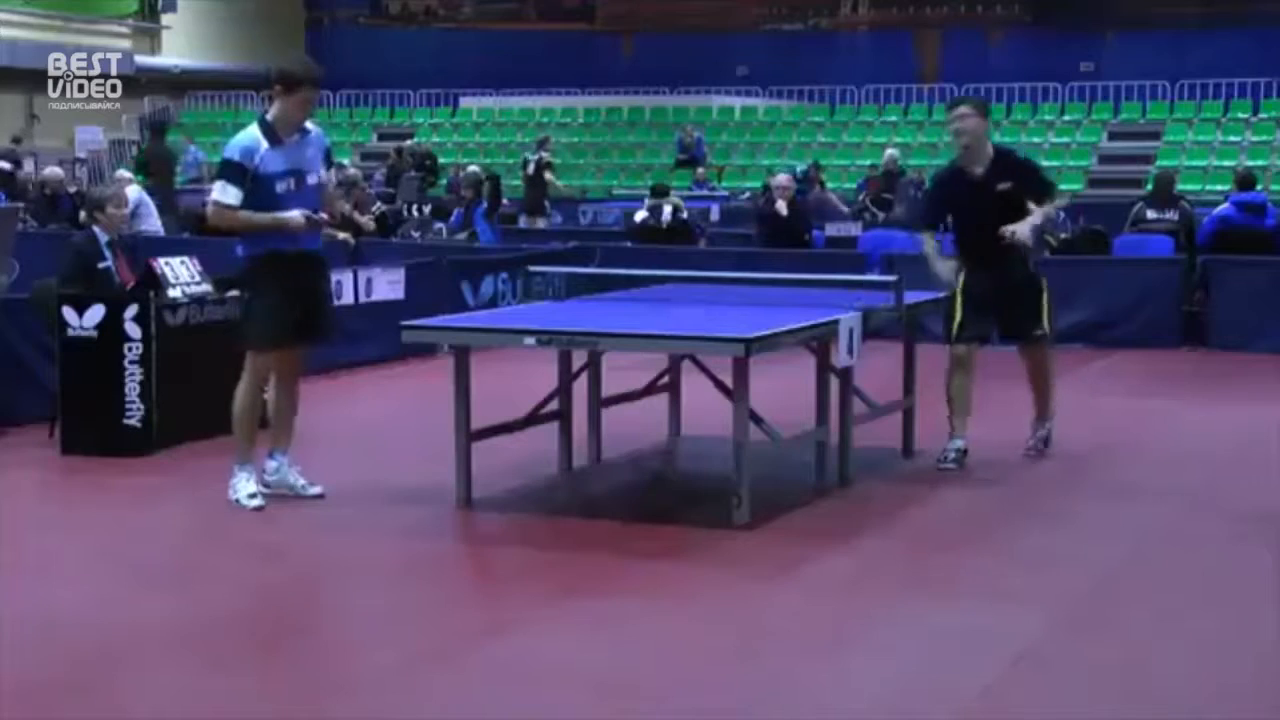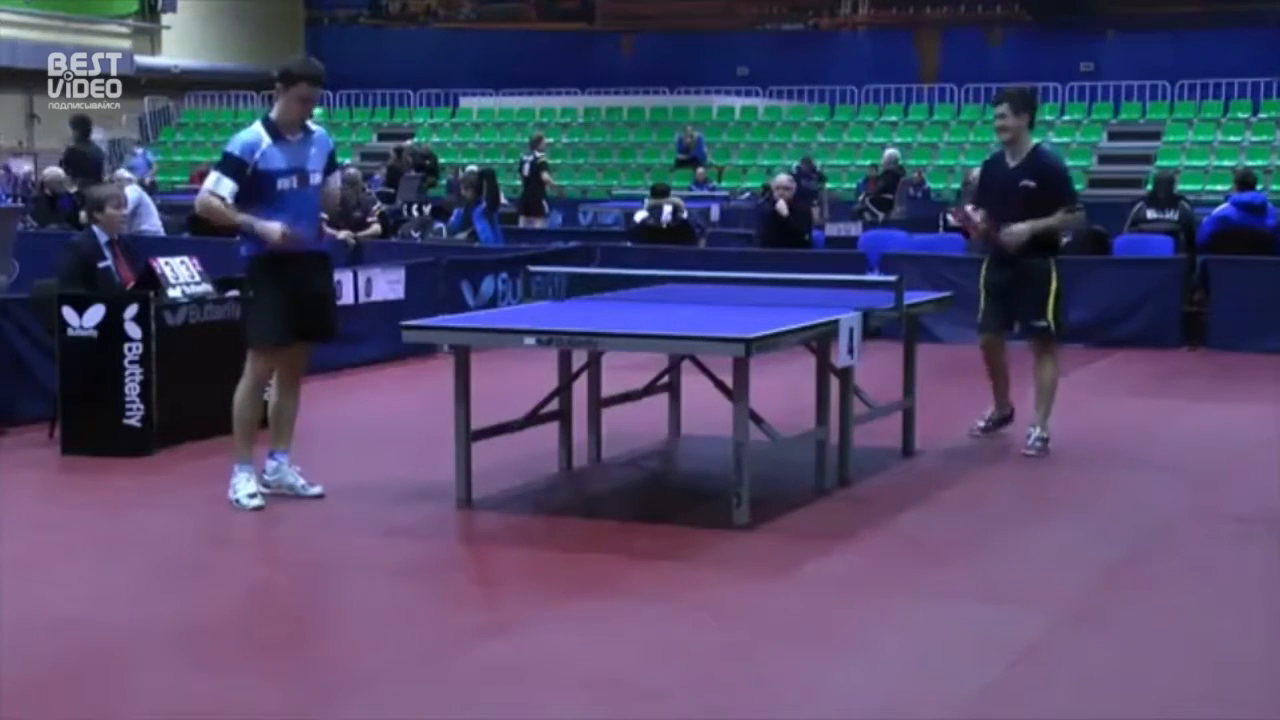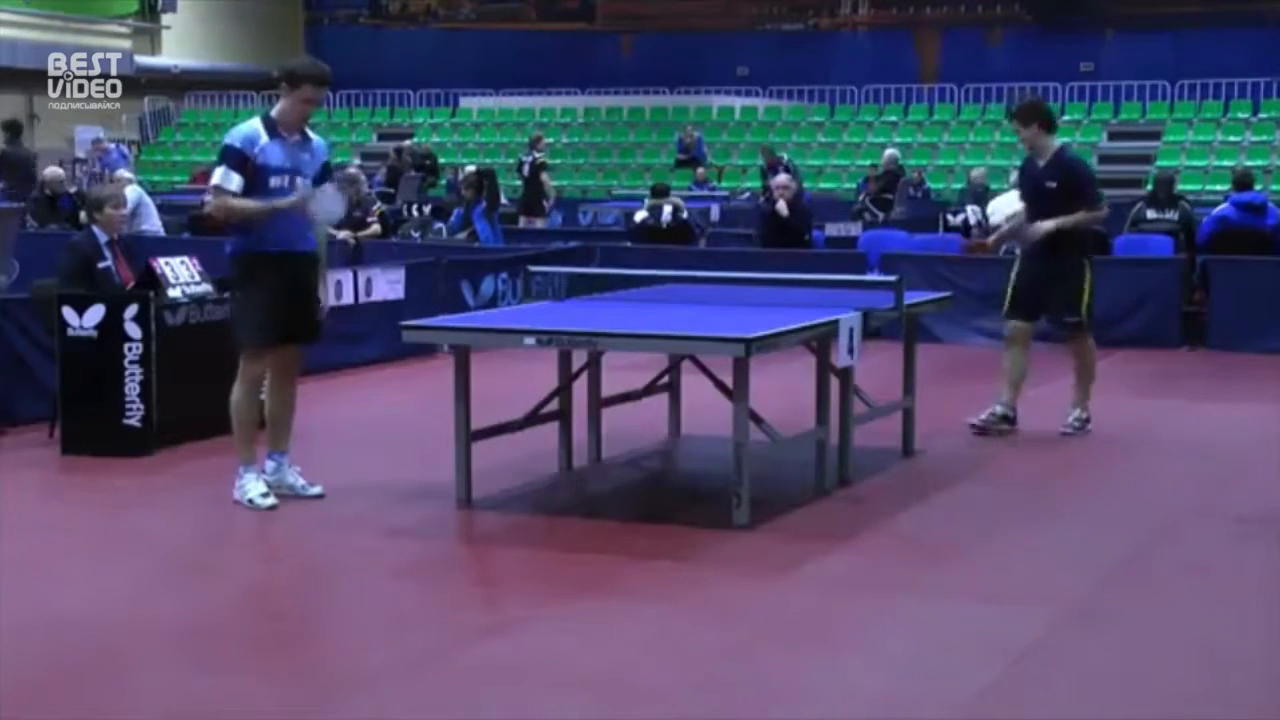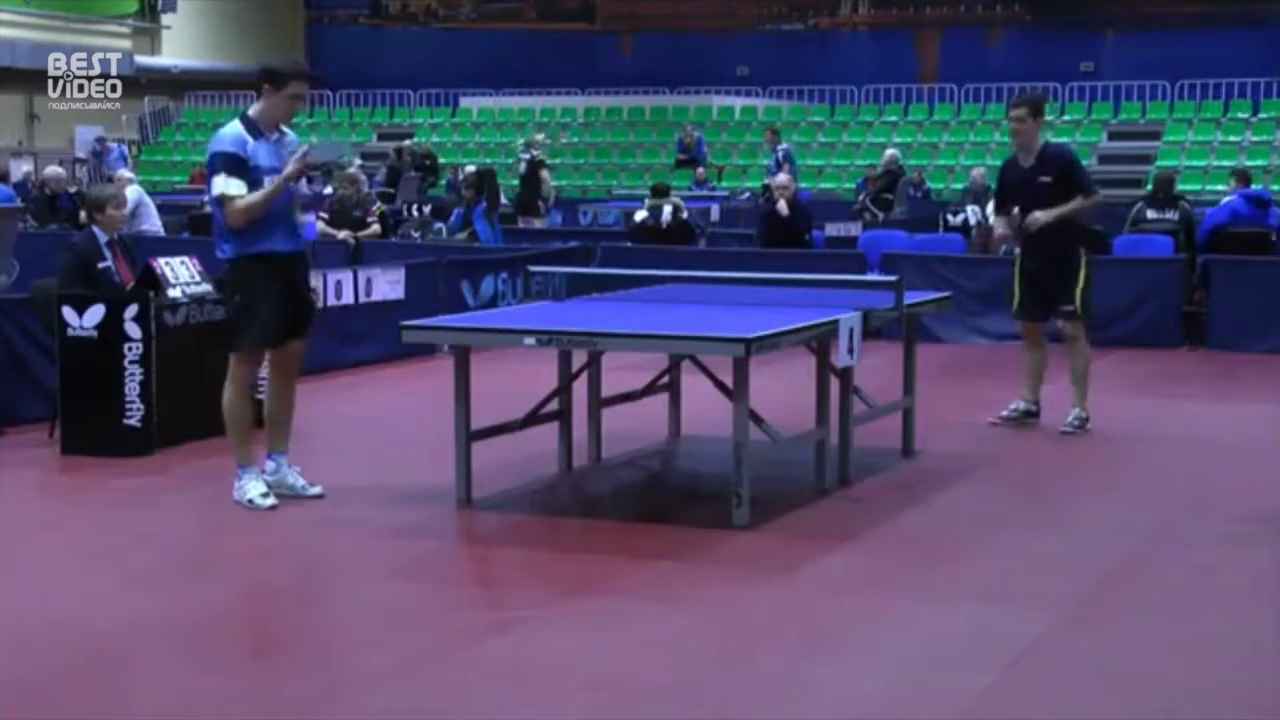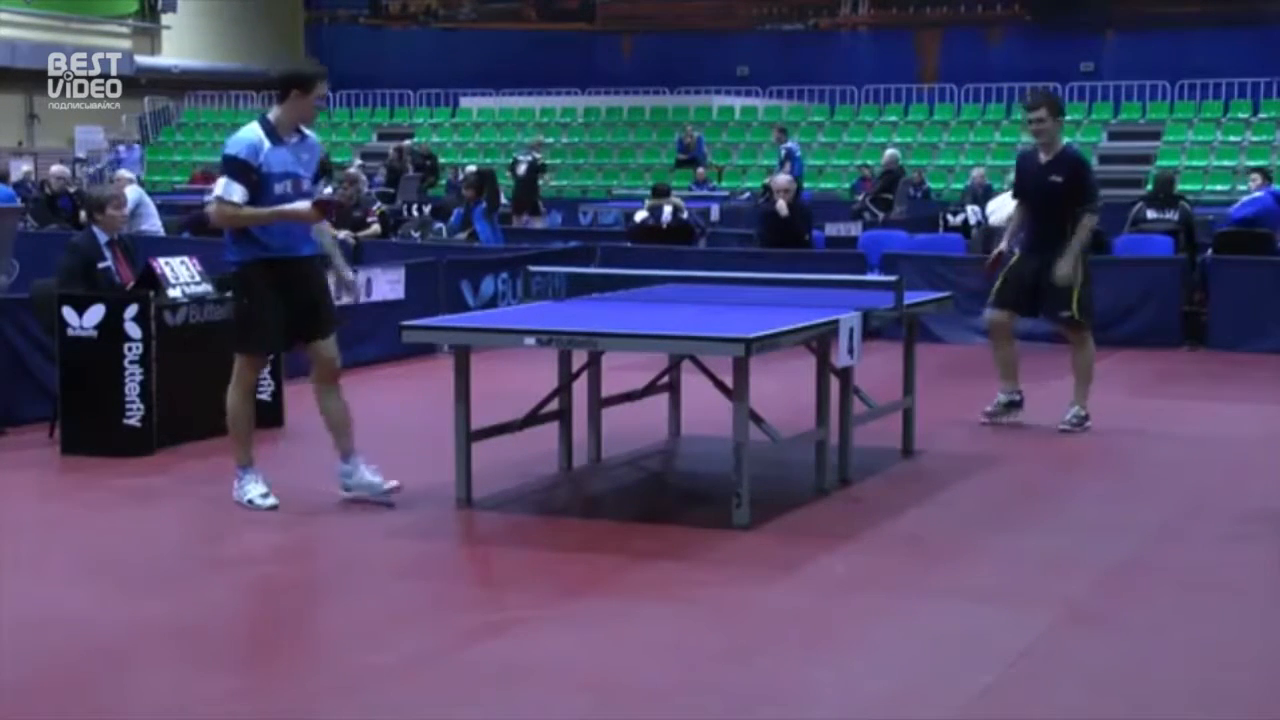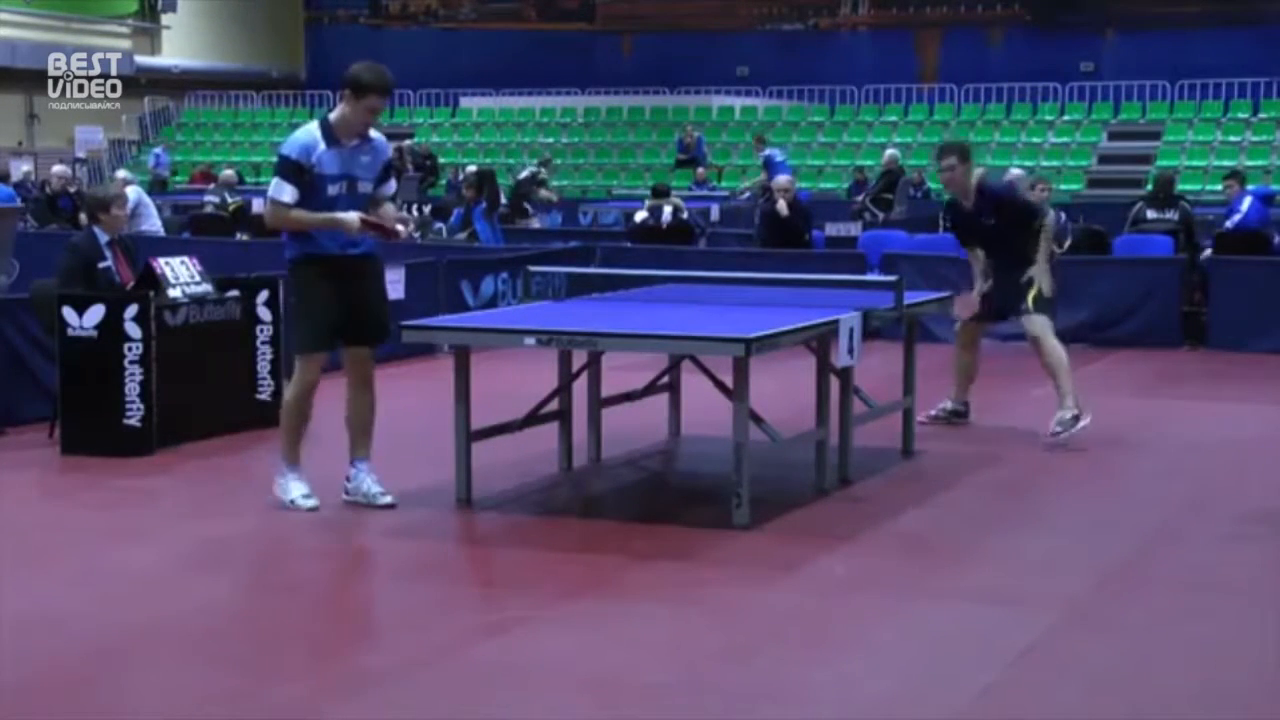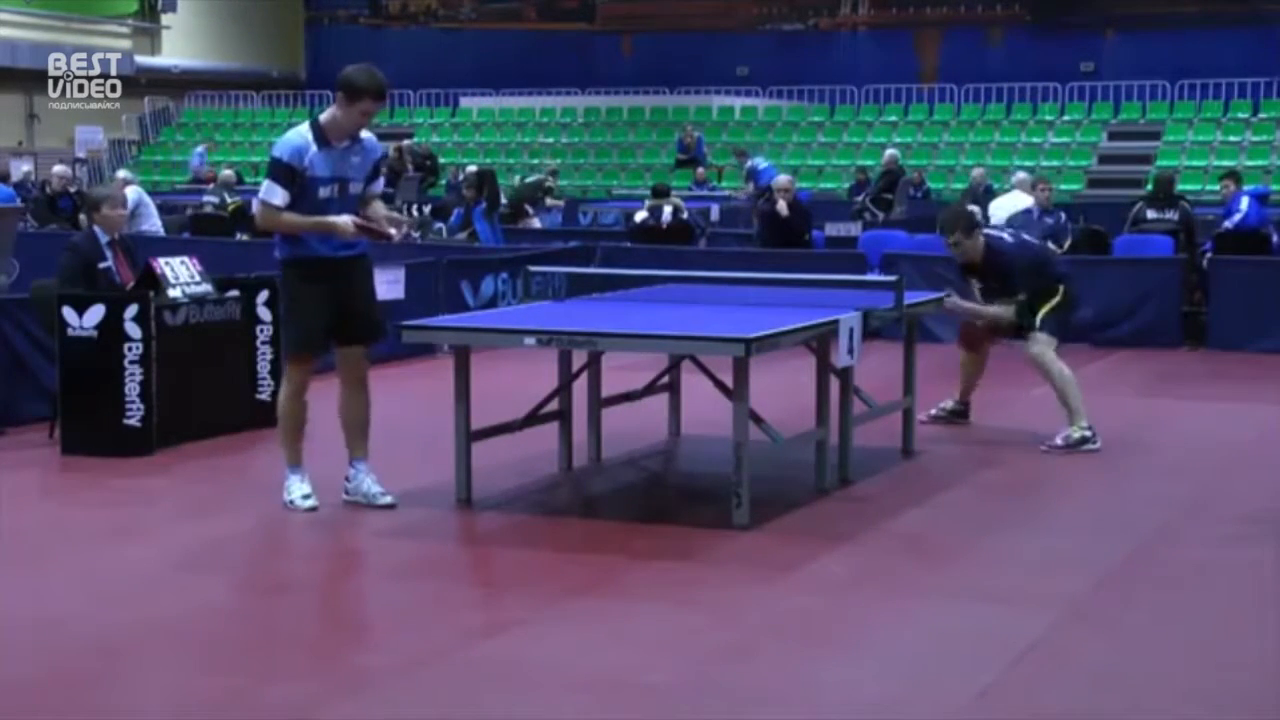
dt=0.7s
person 1, frame 1
left shoulder: (316, 138)
right shoulder: (246, 147)
right elbow: (217, 214)
left wrist: (331, 208)
right wrist: (281, 219)
left hip: (309, 264)
right hip: (268, 268)
left knee: (291, 369)
right knee: (259, 368)
left ankle: (278, 466)
right ankle: (242, 472)
person 1, frame 2
left shoulder: (321, 140)
right shoulder: (249, 144)
right elbow: (206, 203)
left wrist: (332, 199)
right wrist: (258, 226)
left hip: (313, 264)
right hip: (270, 267)
left knee: (293, 369)
right knee: (260, 368)
left ankle: (278, 466)
right ankle: (242, 472)
person 1, frame 3
left shoulder: (316, 147)
right shoulder: (244, 139)
right elbow: (219, 206)
left wrist: (321, 275)
right wrist: (283, 204)
left hip: (300, 265)
right hip: (257, 266)
left knee: (288, 369)
right knee: (254, 369)
left ankle: (278, 466)
right ankle: (246, 473)
person 1, frame 4
left shoulder: (288, 139)
right shoulder: (230, 142)
right elbow: (236, 214)
left wrist: (304, 264)
right wrist: (285, 178)
left hip: (290, 263)
right hip: (251, 267)
left knee: (287, 367)
right knee: (245, 370)
left ankle: (278, 465)
right ankle: (245, 474)
person 1, frame 5
left shoulder: (311, 145)
right shoulder: (246, 145)
right elbow: (220, 213)
left wrist: (337, 260)
right wrist: (285, 212)
left hip: (304, 266)
right hip: (259, 271)
left knee: (328, 368)
right knee: (248, 375)
left ankle: (352, 469)
right ankle: (245, 475)
person 1, frame 6
left shoulder: (378, 148)
right shoulder: (302, 145)
right elbow: (274, 215)
left wrist: (391, 221)
right wrist: (335, 220)
left hip: (361, 265)
right hip: (314, 267)
left knee: (362, 371)
right knee: (309, 373)
left ankle: (358, 473)
right ankle: (289, 470)
person 1, frame 7
left shoulder: (369, 148)
right shoulder: (293, 148)
right elbow: (265, 216)
left wrist: (382, 218)
right wrist: (329, 224)
left hip: (352, 266)
right hip: (305, 271)
left knee: (355, 373)
right knee: (298, 375)
left ankle: (358, 473)
right ankle: (294, 475)
person 2, frame 1
left shoulder: (1015, 165)
right shoulder: (945, 180)
left elbow: (1051, 201)
right elbow: (928, 231)
left wrist: (1029, 223)
right wrist: (939, 263)
left hip: (1019, 271)
right hip: (974, 274)
left knee: (1036, 351)
right knee: (961, 355)
left ankle: (1043, 422)
right ankle: (957, 441)
person 2, frame 2
left shoulder: (1048, 165)
right shoulder: (991, 166)
left elbow: (1074, 217)
right elbow: (981, 214)
left wrist: (1029, 228)
right wrist: (973, 222)
left hip: (1036, 267)
right hip: (997, 265)
left knee: (1043, 345)
right knee: (989, 341)
left ankle: (1040, 428)
right ankle: (1002, 407)
person 2, frame 3
left shoulder: (1073, 166)
right shoulder: (1029, 166)
left elbow: (1097, 212)
left wrist: (1054, 225)
right wrist: (999, 235)
left hip: (1069, 263)
right hip: (1033, 260)
left knee: (1078, 336)
right knee: (1015, 332)
left ankle: (1081, 410)
right ankle: (1005, 410)
person 2, frame 4
left shoulder: (1061, 157)
right shoulder: (1008, 168)
left elbow: (1091, 198)
right elbow: (1002, 212)
left wrist: (1052, 214)
right wrist: (1001, 228)
left hip: (1067, 256)
right hip: (1030, 257)
left knee: (1072, 330)
right knee: (1031, 330)
left ankle: (1079, 409)
right ankle: (1029, 403)
person 2, frame 5
left shoulder: (1076, 163)
right shoulder: (1025, 160)
left elbow: (1090, 215)
left wrist: (1070, 258)
right wrist: (1006, 241)
left hip: (1063, 262)
right hip: (1027, 254)
left knee: (1076, 332)
right knee: (997, 320)
left ankle: (1080, 407)
right ankle: (1010, 394)
person 2, frame 6
left shoulder: (1000, 194)
right shoulder: (953, 210)
left elbow: (1047, 220)
left wrist: (1041, 264)
right wrist: (979, 282)
left hip: (1028, 270)
right hip: (999, 273)
left knee: (1038, 330)
right knee: (965, 330)
left ankle: (1070, 409)
right ankle: (958, 404)
person 2, frame 7
left shoulder: (1007, 254)
right shoulder: (966, 253)
left elbow: (1011, 313)
right elbow: (979, 282)
left wrist: (967, 308)
left hip: (1050, 291)
left knee: (1039, 351)
right knee: (973, 334)
left ankle: (1082, 430)
right ankle: (960, 405)
